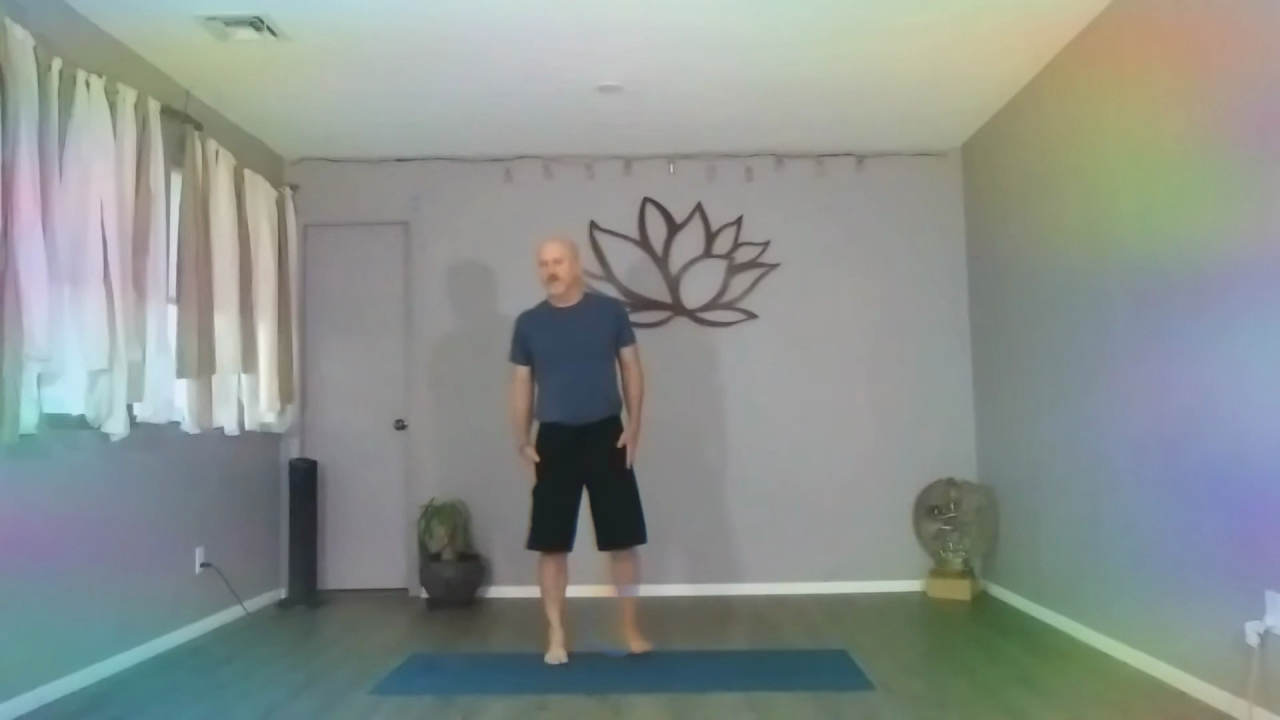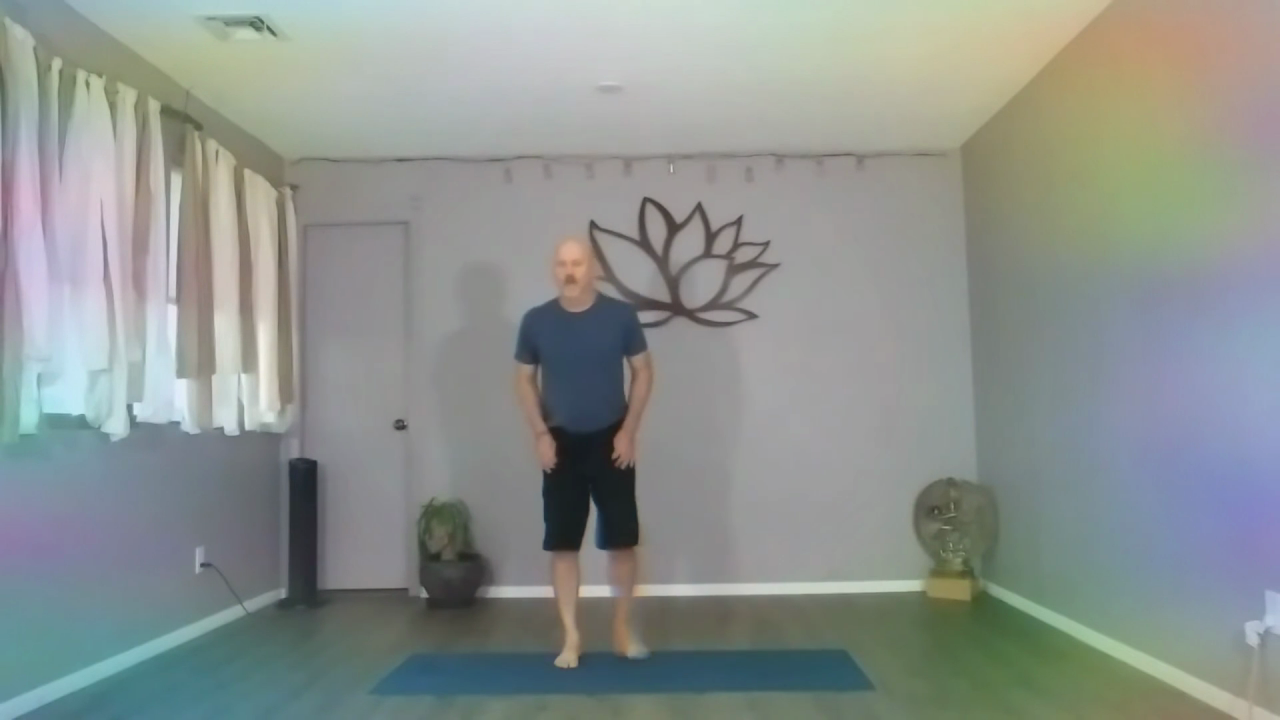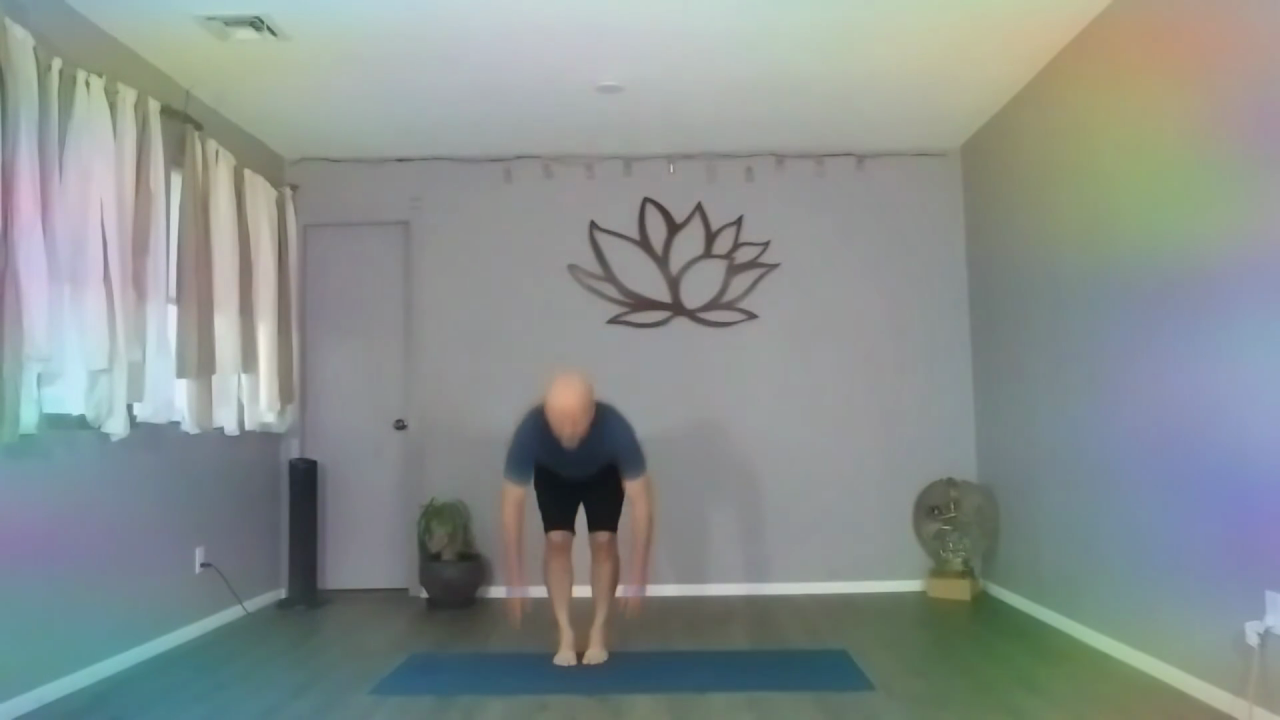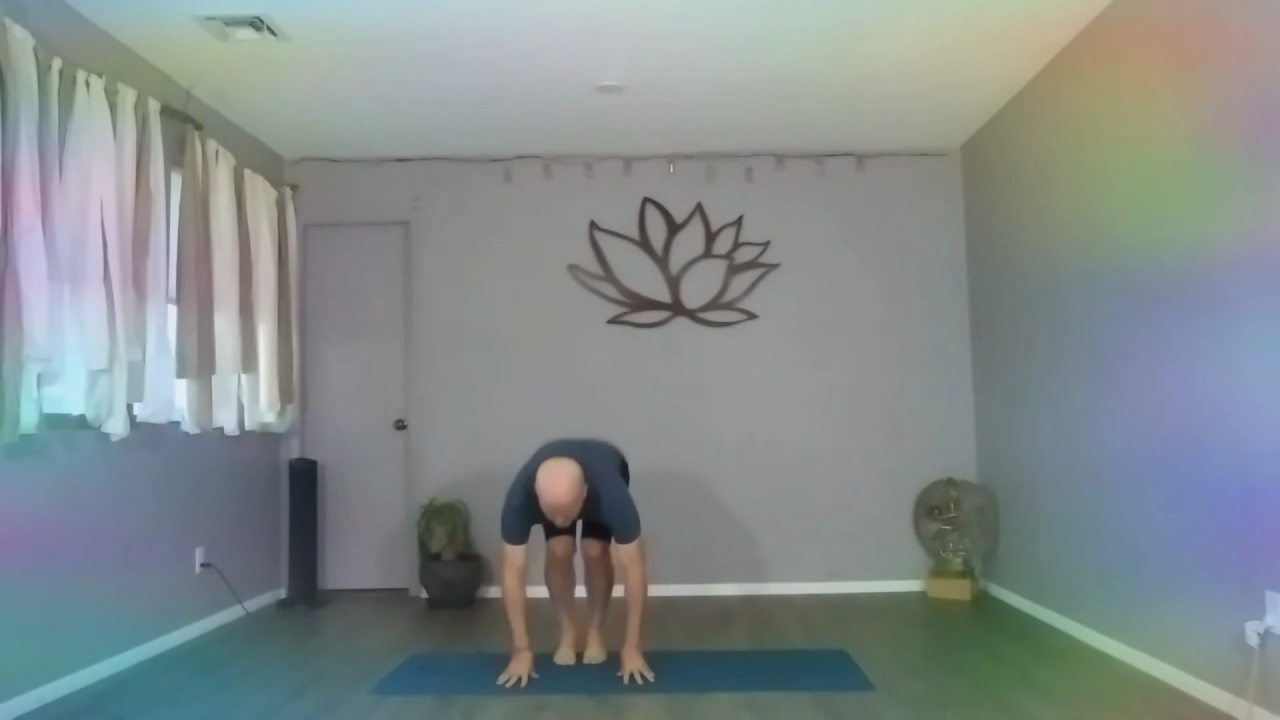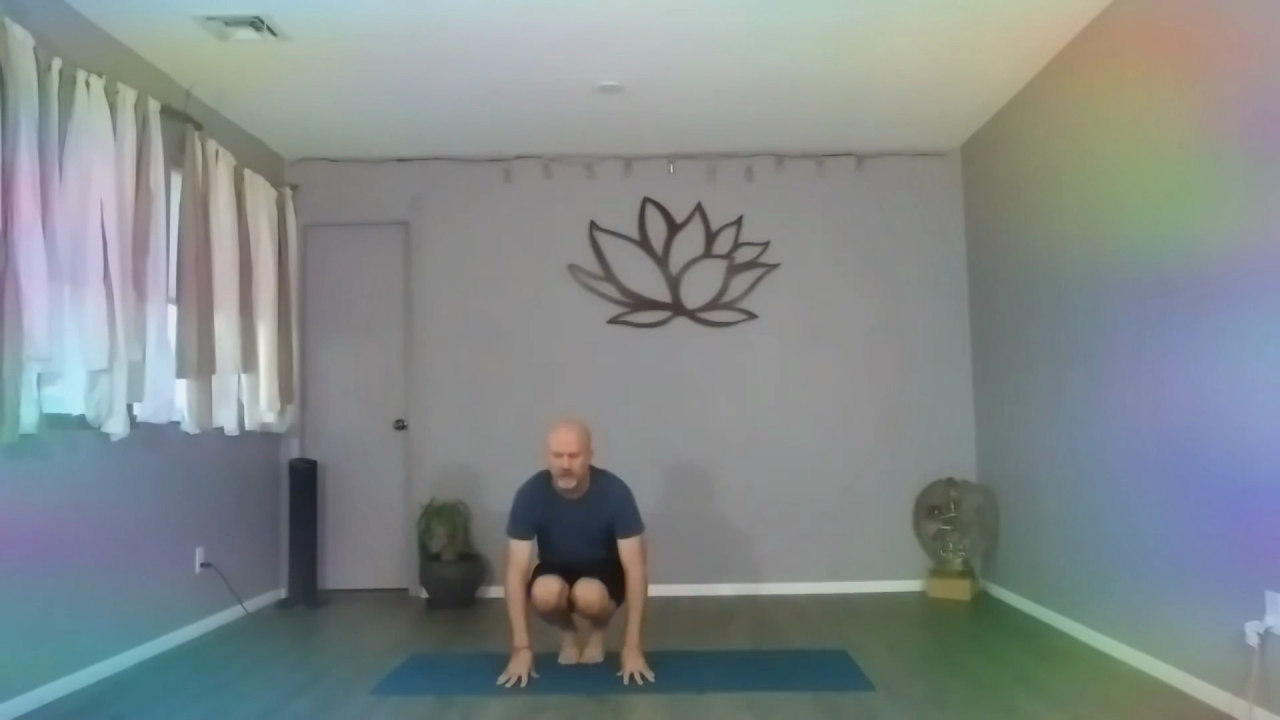
dt=1s
person 1, frame 1
left shoulder: (610, 311)
right shoulder: (528, 323)
left elbow: (631, 368)
right elbow: (521, 384)
left wrist: (634, 425)
right wrist: (523, 441)
left hip: (605, 435)
right hip: (554, 439)
left knee: (623, 539)
right knee: (550, 544)
left ankle: (628, 625)
right ankle: (556, 634)
person 1, frame 2
left shoulder: (620, 316)
right shoulder: (536, 321)
left elbow: (643, 372)
right elbow: (525, 379)
left wrist: (629, 429)
right wrist: (539, 432)
left hip: (611, 442)
right hip: (561, 444)
left knee: (620, 541)
right knee: (562, 545)
left ankle: (624, 625)
right ankle: (571, 637)
person 1, frame 3
left shoulder: (615, 429)
right shoulder: (530, 431)
left elbow: (641, 502)
right elbow: (512, 505)
left wrist: (637, 579)
right wrist: (515, 583)
left hip: (603, 475)
right hip: (551, 474)
left knee: (603, 540)
right knee: (557, 540)
left ankle: (598, 632)
right ankle: (565, 634)
person 1, frame 4
left shoulder: (611, 493)
right shoulder: (520, 497)
left elbow: (634, 569)
right elbow: (513, 573)
left wrist: (631, 647)
right wrist: (521, 650)
left hip: (606, 466)
left knee: (595, 552)
right knee: (558, 551)
left ankle: (595, 632)
right ankle: (567, 631)
person 1, frame 5
left shoulder: (615, 492)
right shoulder: (530, 495)
left elbow: (635, 567)
right elbow: (516, 569)
left wrist: (632, 647)
right wrist: (521, 648)
left hip: (603, 573)
right hip: (556, 572)
left knee: (588, 596)
right knee: (544, 594)
left ankle: (597, 631)
right ankle: (568, 633)
